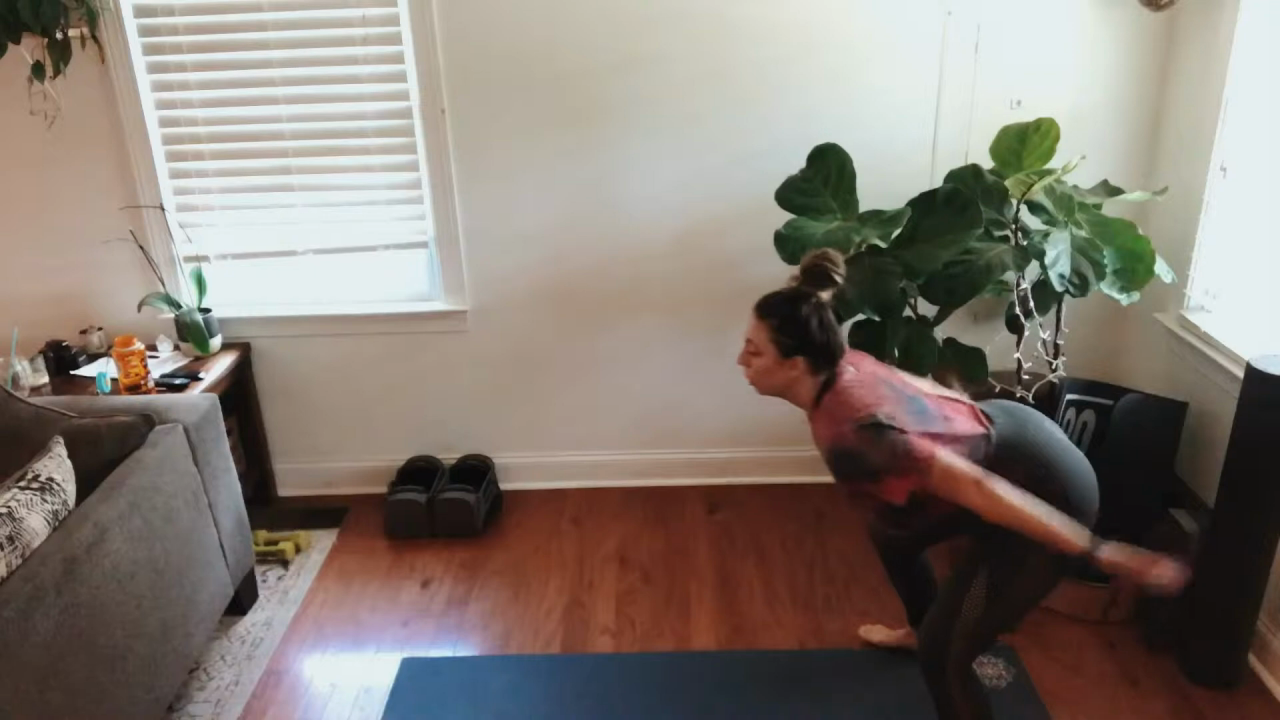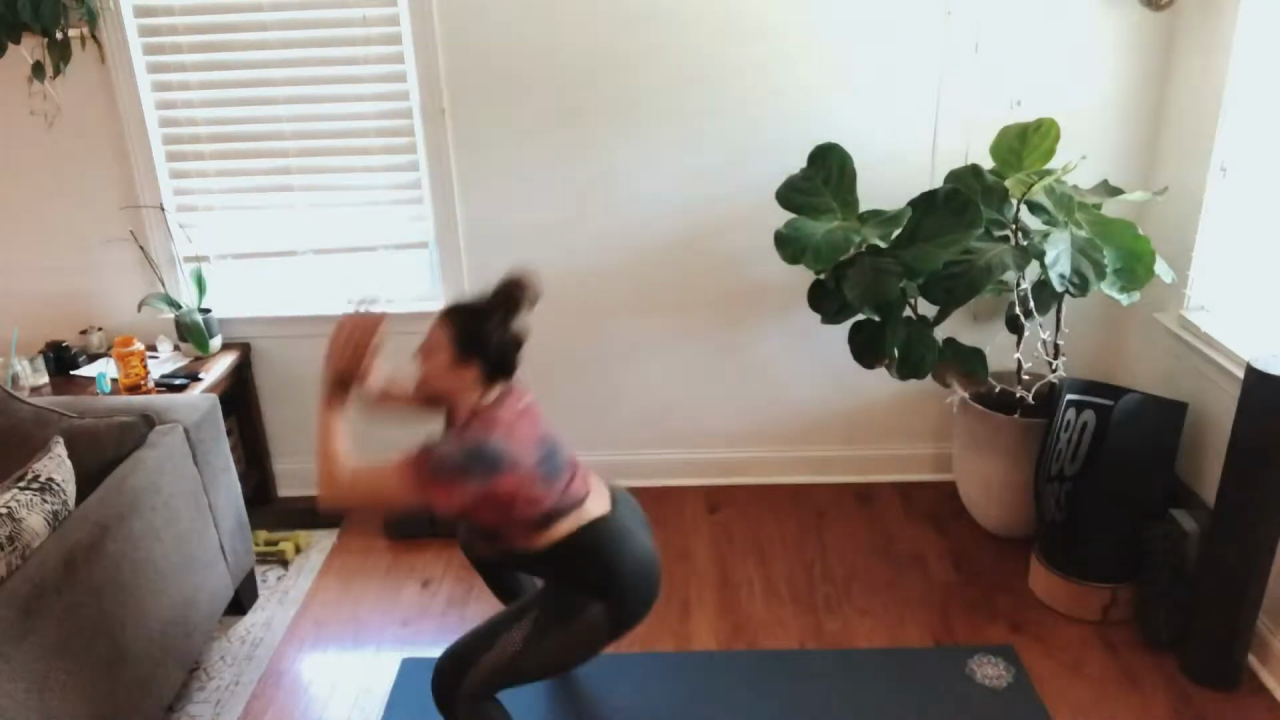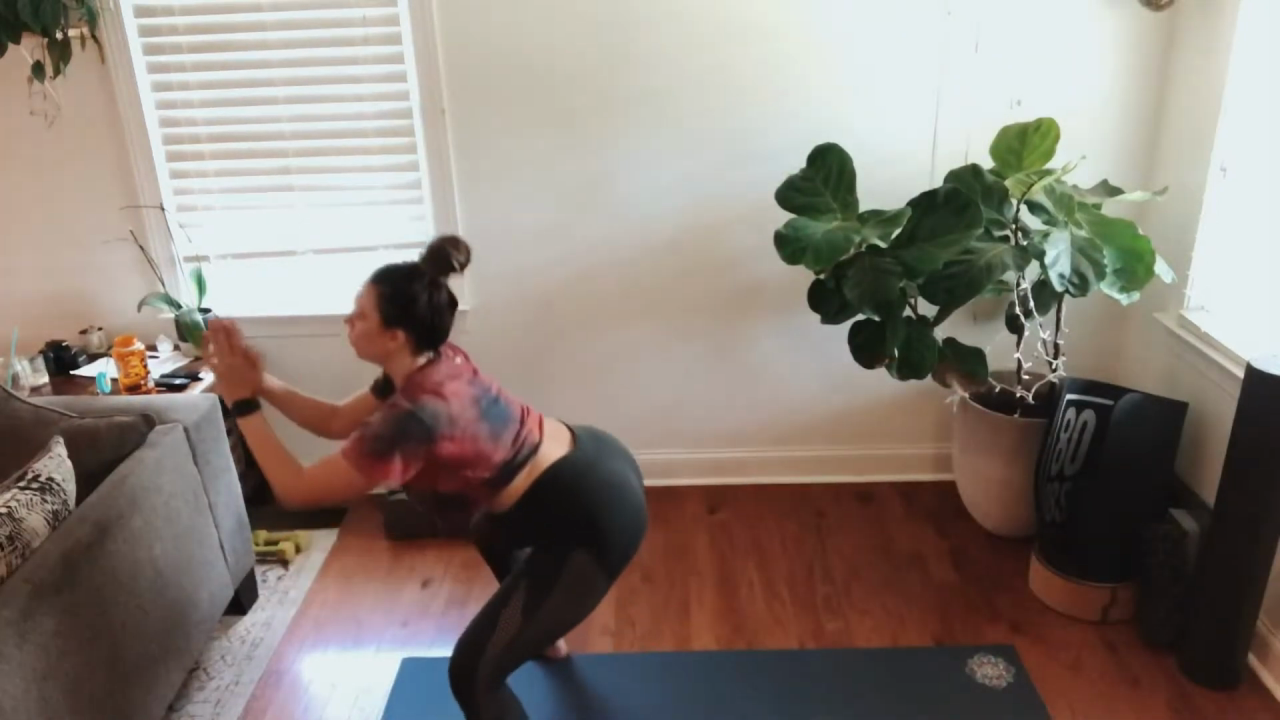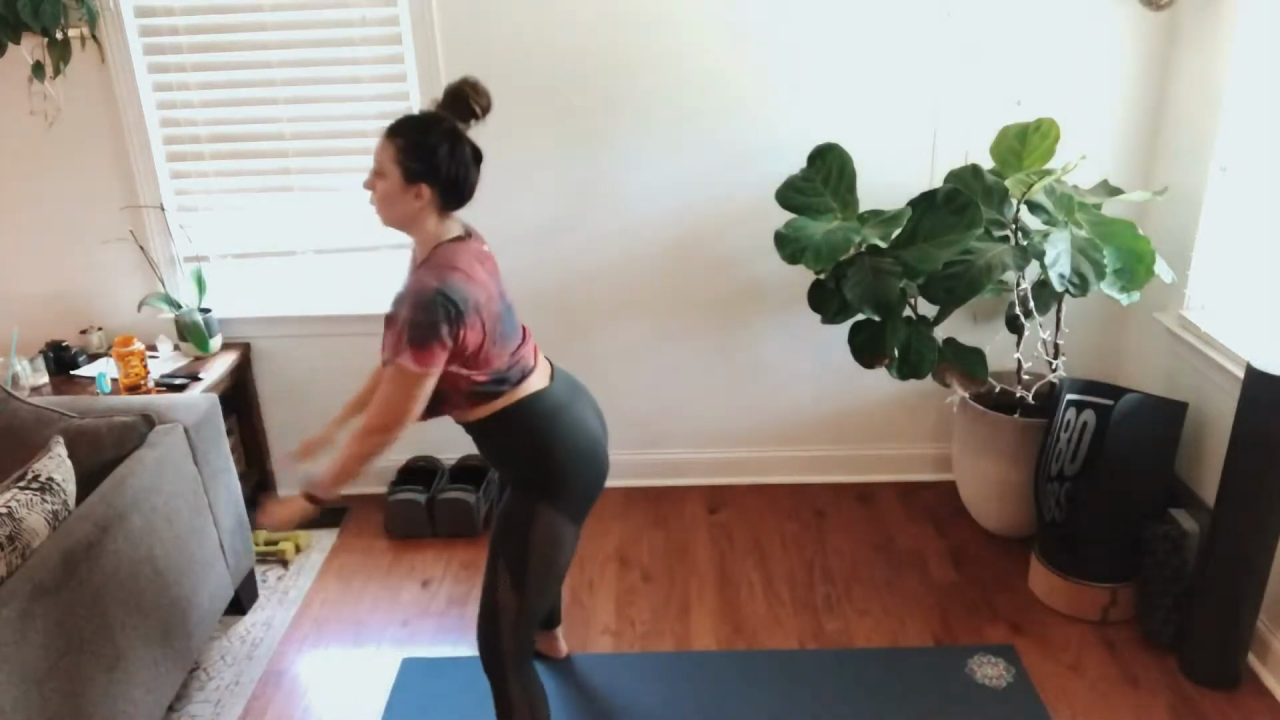
dt=1s
person 1, frame 1
left shoulder: (849, 433)
right shoulder: (841, 369)
left elbow: (976, 489)
left wrist: (1097, 552)
left hip: (1047, 491)
right hip: (1008, 427)
left knee: (943, 657)
right knee: (891, 531)
right ankle: (921, 631)
person 1, frame 2
left shoulder: (470, 453)
right shoulder: (494, 397)
left elbow: (337, 489)
right elbow: (403, 393)
left wrist: (335, 391)
right wrist: (358, 382)
left hip: (611, 578)
right hip: (619, 523)
left knee: (456, 684)
right knee: (480, 543)
right ankle: (539, 641)
person 1, frame 3
left shoulder: (413, 419)
right shoulder: (435, 363)
left elbow: (297, 489)
right elbow: (337, 420)
left wrist: (243, 405)
right wrist: (261, 382)
left hip: (595, 518)
right hip: (596, 461)
left knee: (473, 673)
right knee: (491, 535)
right ankle: (543, 629)
person 1, frame 4
left shoulder: (434, 293)
right shoulder: (460, 245)
left elbow: (387, 426)
right elbow: (399, 359)
left wrist: (311, 496)
right wrist: (332, 426)
left hip: (553, 456)
right hip: (564, 419)
left knee: (500, 648)
right knee: (519, 543)
right ankle: (548, 634)
